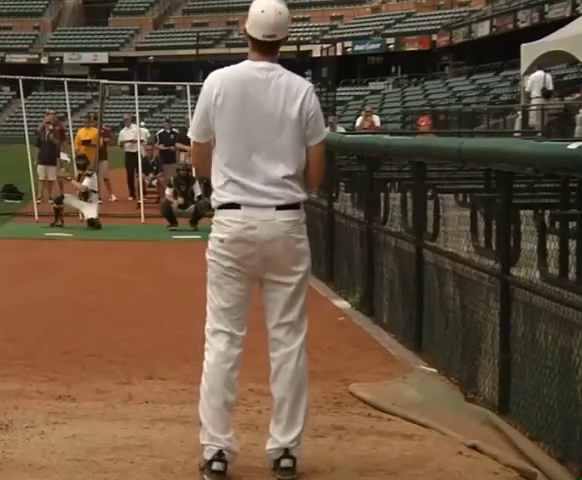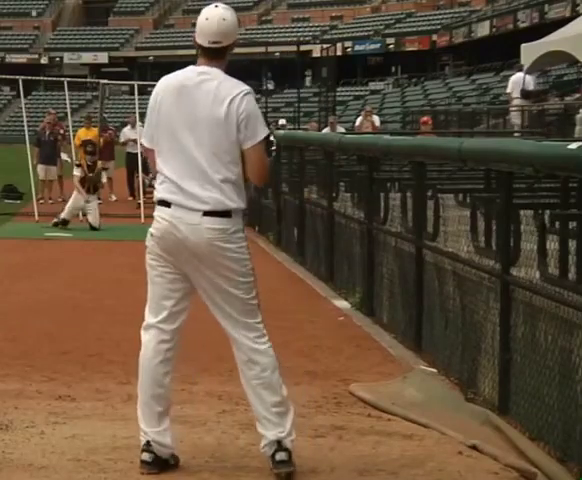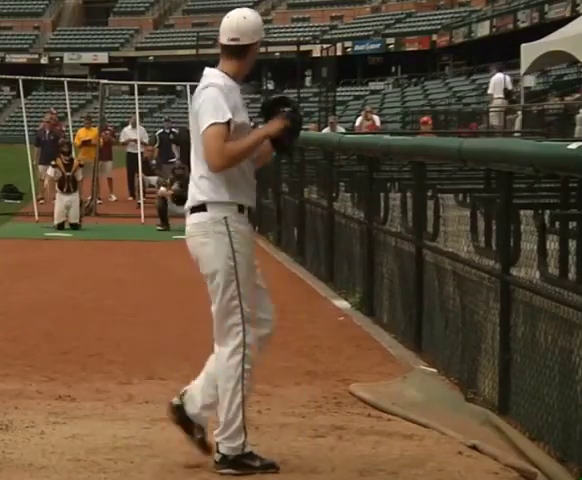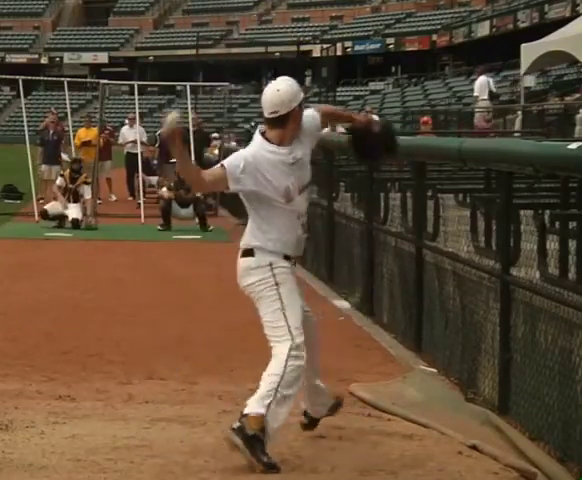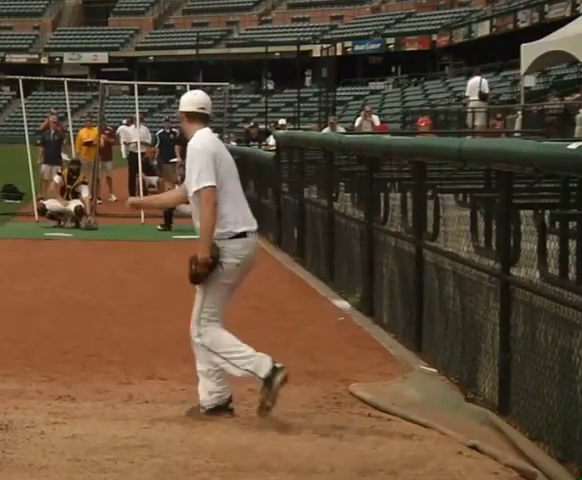
dt=1s
person 1, frame 1
left shoulder: (217, 82)
right shoulder: (302, 90)
left elbow: (198, 157)
right elbow: (315, 175)
left hip: (232, 222)
right hip: (286, 223)
left knee: (222, 339)
right knee: (287, 339)
person 1, frame 2
left shoulder: (163, 88)
right shoulder: (238, 95)
left elbow: (154, 159)
right elbow: (259, 176)
right wrist: (256, 146)
left hip: (167, 221)
right hip: (217, 226)
left knee: (158, 333)
right knee: (250, 336)
person 1, frame 3
left shoulder: (231, 90)
right shoulder: (213, 91)
left elbow: (252, 158)
right elbow: (217, 158)
left wrist: (265, 141)
right wrist: (263, 130)
left hip: (227, 221)
right hip: (216, 223)
left knee: (257, 324)
right knee: (236, 335)
left ankle: (195, 402)
person 1, frame 4
left shoulder: (304, 132)
right shoulder: (252, 159)
left elbow: (324, 112)
right elbow: (201, 181)
left wrist: (353, 118)
right wrist: (176, 146)
left hip: (276, 264)
right hip: (268, 266)
left knee: (304, 331)
right knee: (291, 349)
left ankle: (317, 402)
right ankle: (252, 424)
person 1, frame 5
left shoulder: (199, 145)
right shoulder: (213, 144)
left elbow: (209, 199)
right elbow: (185, 194)
left wrist: (204, 248)
right wrist: (145, 201)
left hip: (228, 246)
right hip: (243, 243)
left knee: (204, 329)
right knee: (208, 321)
left ankle: (265, 370)
right ankle: (215, 398)
